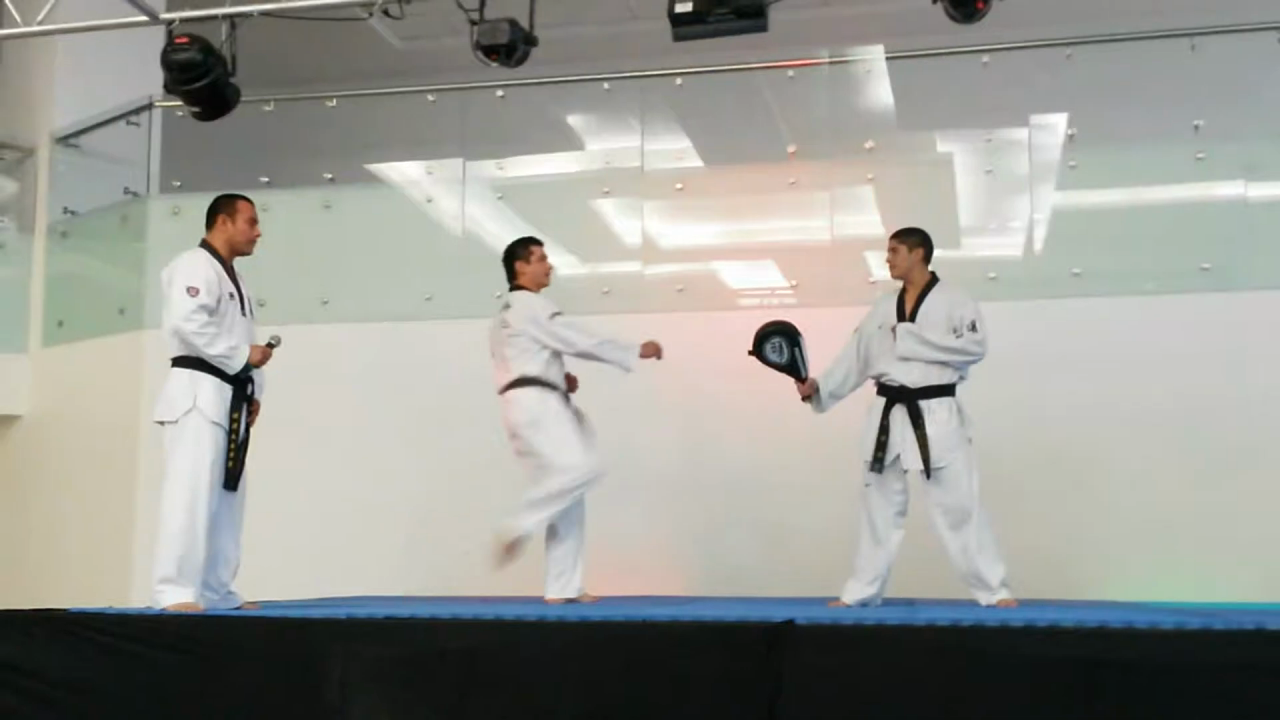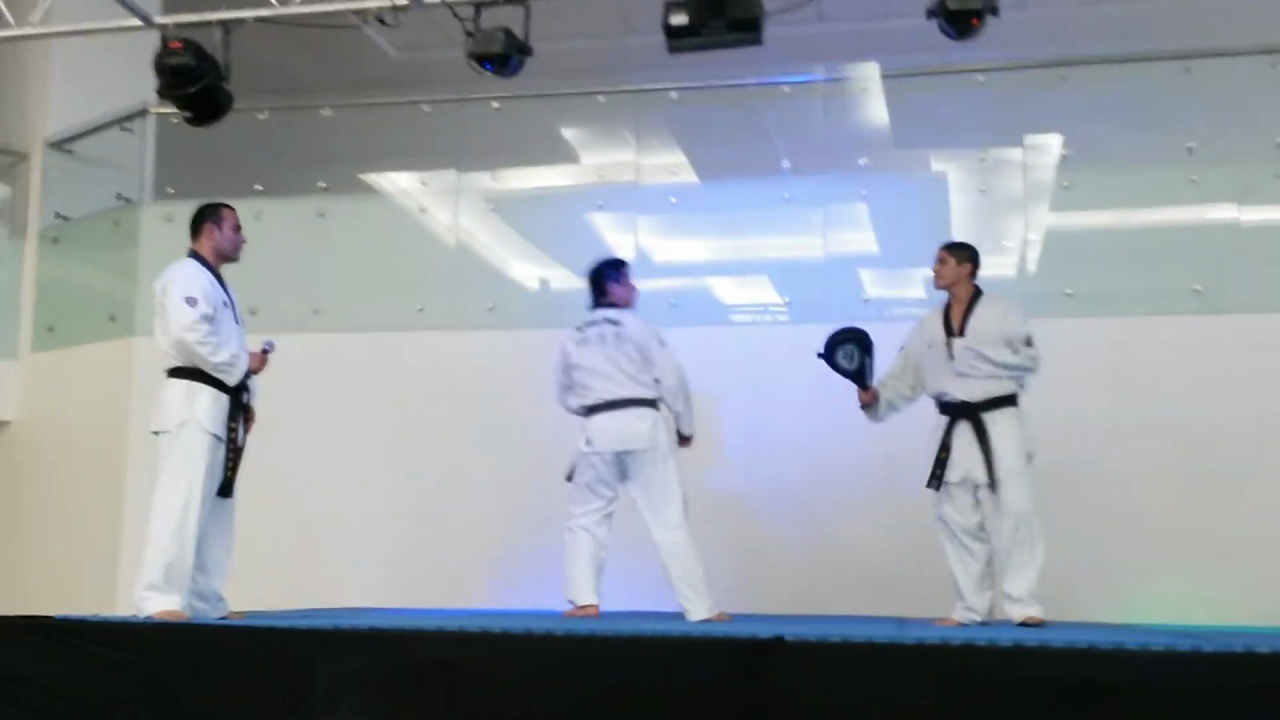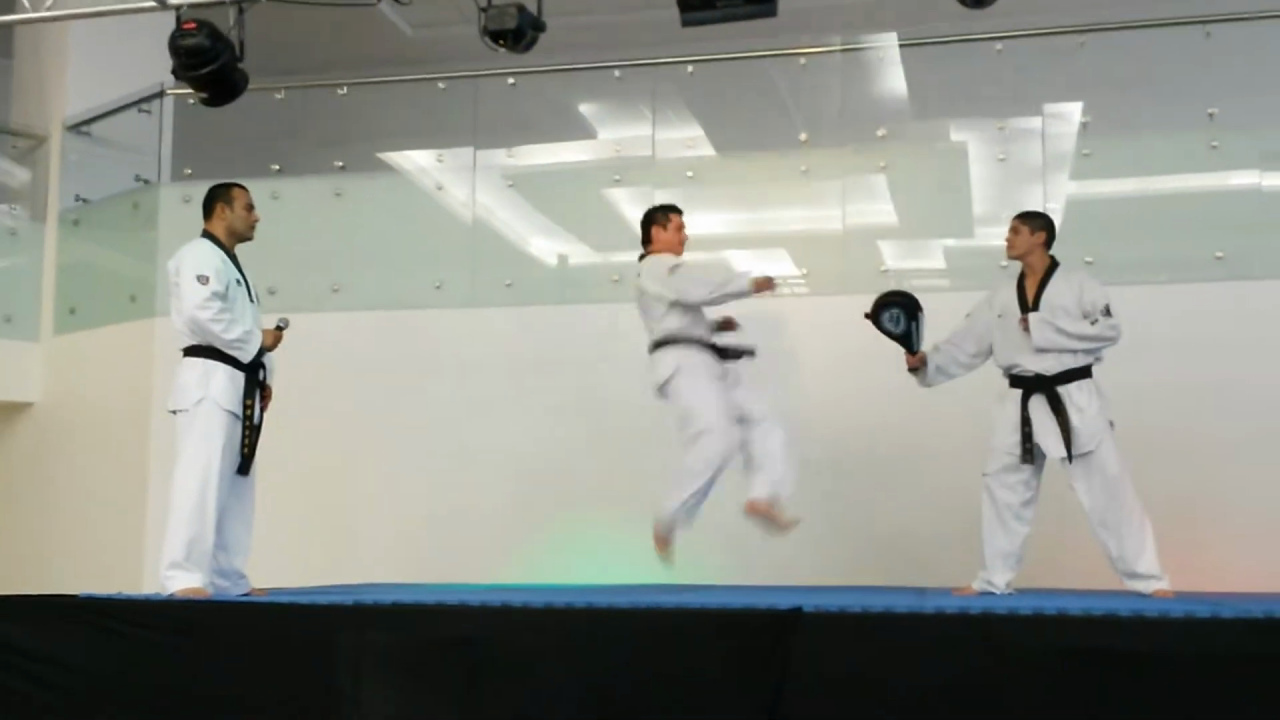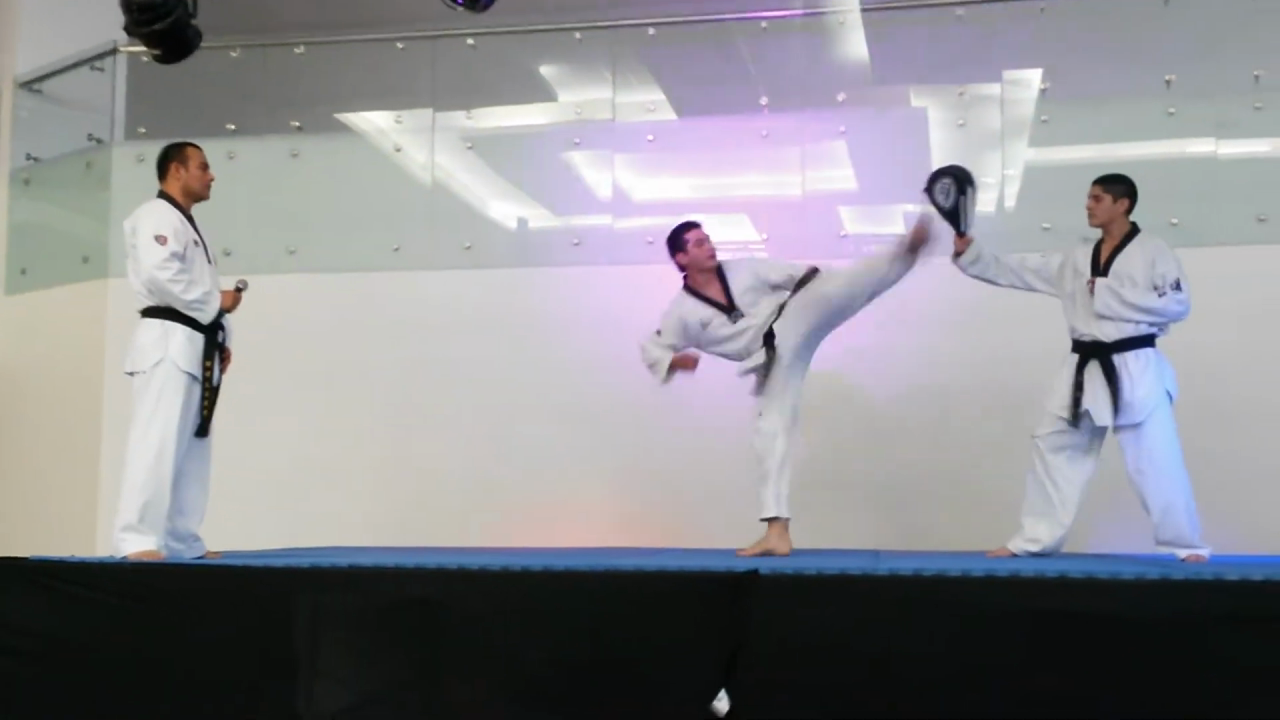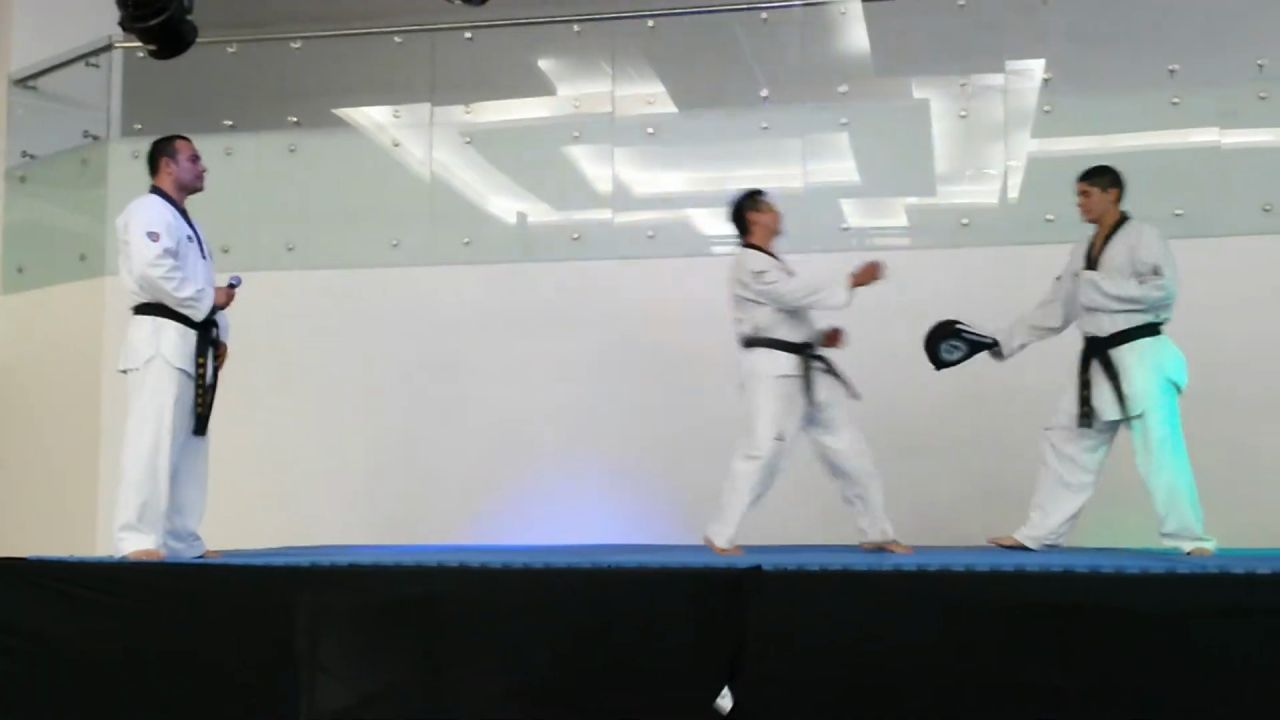
dt=1s
person 1, frame 1
left shoulder: (233, 279)
right shoulder: (194, 266)
right elbow: (187, 324)
left wrist: (252, 391)
right wrist: (244, 356)
left hip: (228, 399)
right hip: (198, 394)
left knee: (225, 496)
right knee: (191, 492)
left ankle: (216, 591)
right ankle: (175, 591)
person 1, frame 2
left shoulder: (217, 286)
right shoulder: (187, 275)
right elbow: (188, 335)
left wrist: (244, 398)
right wrist: (243, 364)
left hip: (218, 406)
right hip: (193, 403)
left knee: (215, 505)
right knee: (182, 499)
left ankle: (204, 600)
right ankle: (159, 598)
person 1, frame 3
left shoulder: (232, 266)
right shoulder: (199, 255)
right elbow: (201, 314)
left wrist: (262, 377)
right wrist: (257, 341)
left hip: (237, 385)
right hip: (210, 382)
left knee: (236, 485)
right knee: (200, 479)
left ankle: (227, 577)
right ankle: (183, 577)
person 1, frame 4
left shoulder: (188, 227)
right shoulder: (156, 216)
right elbow: (160, 275)
left wrist: (219, 338)
right wrist: (216, 302)
left hip: (194, 346)
right hip: (168, 343)
left knee: (191, 447)
right knee: (157, 440)
left ankle: (181, 540)
right ankle: (136, 539)
person 1, frame 5
left shoulder: (186, 222)
right shoulder: (148, 211)
right elbow: (152, 271)
left wrist: (217, 333)
right wrist: (207, 300)
left hip: (191, 343)
right hip: (161, 339)
left knee: (189, 444)
right knee: (153, 439)
left ankle: (181, 539)
right ankle: (137, 539)
person 2, frame 1
left shoulder: (953, 299)
right shoulder: (883, 309)
left elbow: (975, 346)
right elbow: (855, 359)
left wrist: (914, 341)
right wrist: (819, 387)
left hip: (936, 413)
right hip: (889, 414)
left knee: (958, 504)
right knee: (880, 504)
left ankle: (994, 590)
right ankle: (862, 590)
person 2, frame 2
left shoulder: (1001, 311)
right shoulder: (930, 325)
left elbow: (1027, 359)
right elbow: (905, 379)
left wrist: (968, 355)
right wrist: (875, 396)
left hip: (998, 422)
right hip: (953, 428)
left knee: (1013, 512)
right knee: (957, 519)
left ankle: (1022, 604)
right ankle: (972, 607)
person 2, frame 3
left shoulder: (1078, 283)
right shoulder: (1000, 298)
left elbow: (1109, 330)
right elbow: (966, 346)
left wrist: (1043, 327)
right wrist: (925, 362)
left hip: (1073, 398)
right hip: (1023, 403)
left knee: (1109, 488)
right knee: (1003, 486)
left ankle: (1148, 579)
right ankle: (994, 579)
person 2, frame 4
left shoulder: (1153, 251)
right shoulder: (1077, 257)
left elbow: (1177, 305)
right elbow: (1019, 272)
left wrist: (1110, 294)
right wrist: (969, 253)
left hip: (1135, 368)
right hip: (1085, 368)
left knee: (1154, 460)
right knee: (1053, 447)
left ankle: (1186, 544)
right ankle: (1035, 539)
person 2, frame 5
left shoulder: (1142, 237)
right shoulder: (1083, 250)
left elbow: (1162, 291)
right elbow: (1052, 309)
left wrist: (1099, 289)
right wrist: (1005, 342)
left hip: (1139, 355)
right hip: (1098, 361)
left knee: (1159, 452)
right knee: (1067, 442)
left ankle: (1191, 537)
right ankle: (1039, 532)
person 3, frame 1
left shoulder: (506, 317)
right shoulder: (529, 304)
right elbow: (579, 340)
left wrist: (558, 380)
right wrist: (636, 351)
left hip: (531, 405)
right hip: (534, 404)
left knee: (567, 497)
right knee: (576, 471)
left ankle: (563, 588)
right ankle: (518, 529)
person 3, frame 2
left shoulder: (573, 338)
right shoulder: (638, 327)
left elbow: (567, 398)
right elbow: (672, 380)
right wrist: (685, 426)
left hip: (599, 431)
right hip: (644, 426)
left knee: (586, 519)
right knee: (668, 523)
left ankle: (584, 601)
right ankle: (700, 608)
person 3, frame 3
left shoulder: (658, 273)
right shoulder: (659, 269)
right elbow: (698, 287)
left wrist: (715, 326)
right wrist: (751, 283)
left hip: (704, 363)
right hip: (684, 365)
left knee: (764, 422)
right knee: (718, 441)
left ankle: (763, 499)
right ankle: (670, 520)
person 3, frame 4
left shoulder: (740, 270)
right shoulder: (678, 312)
left elbow: (788, 273)
right elbow: (651, 351)
right wrist: (672, 362)
left hip: (791, 327)
right hip: (769, 364)
left knee: (828, 292)
right knee: (771, 436)
left ankle: (905, 250)
right ankle: (778, 533)
person 3, frame 5
left shoulder: (767, 263)
right shoulder: (749, 264)
right elbow: (799, 294)
left wrist: (819, 338)
right wrist: (851, 283)
left hip: (804, 368)
right hip: (771, 368)
left knee: (848, 448)
right knee: (761, 450)
left ankle: (878, 533)
right ankle: (721, 535)
